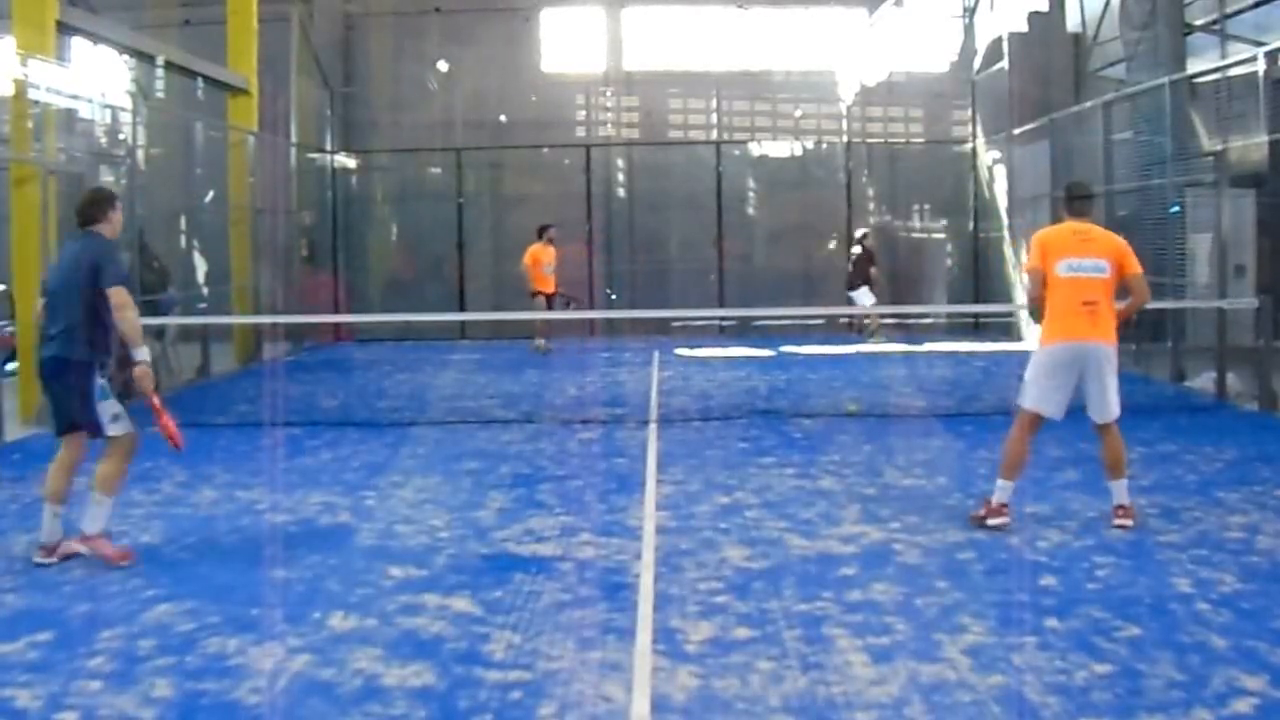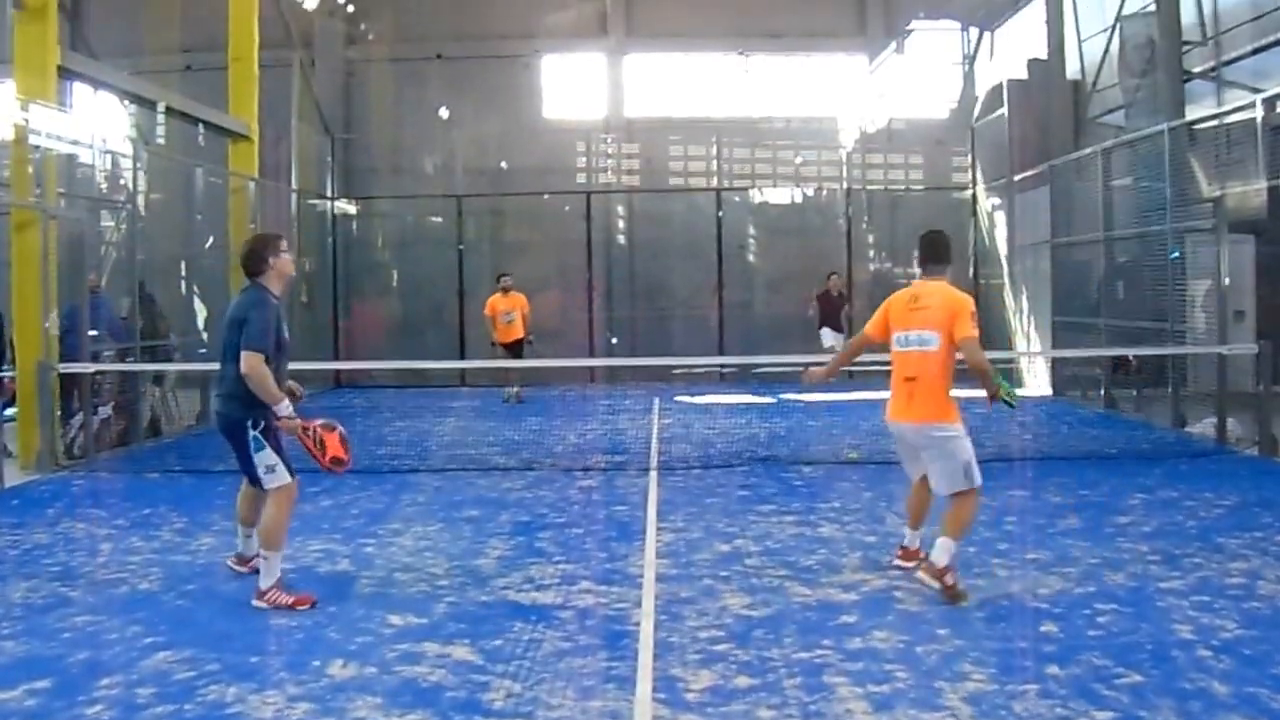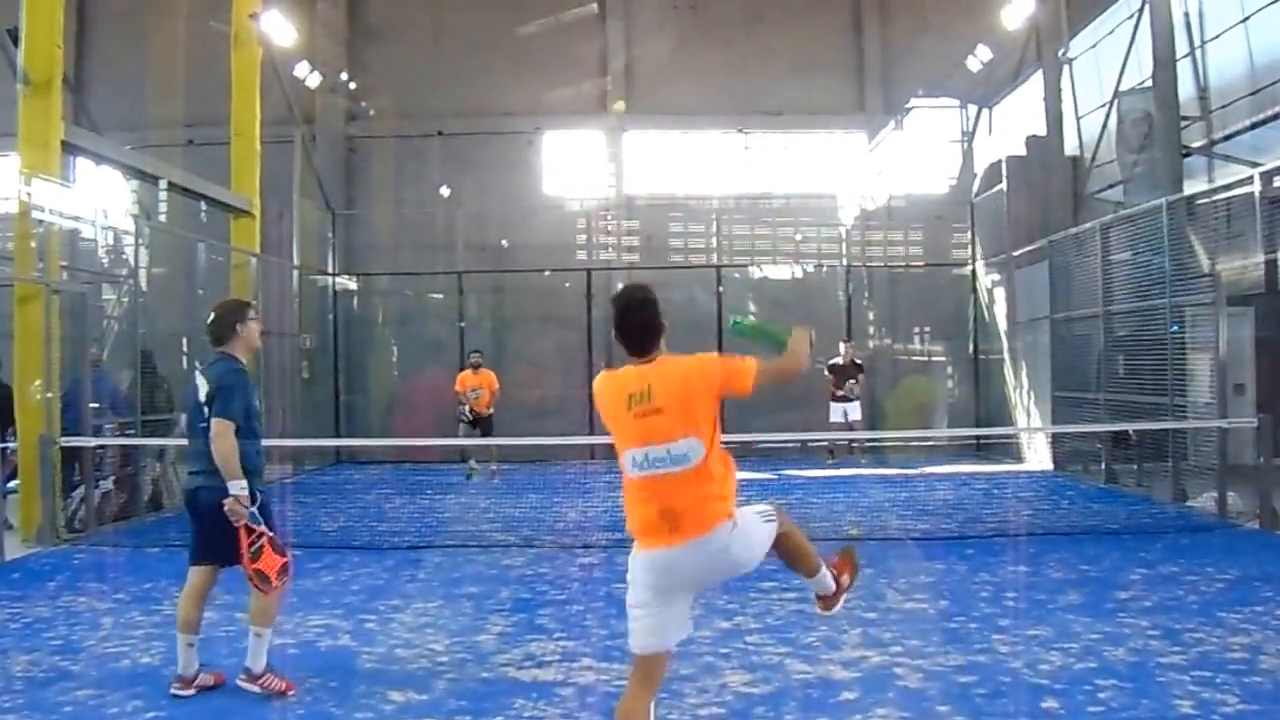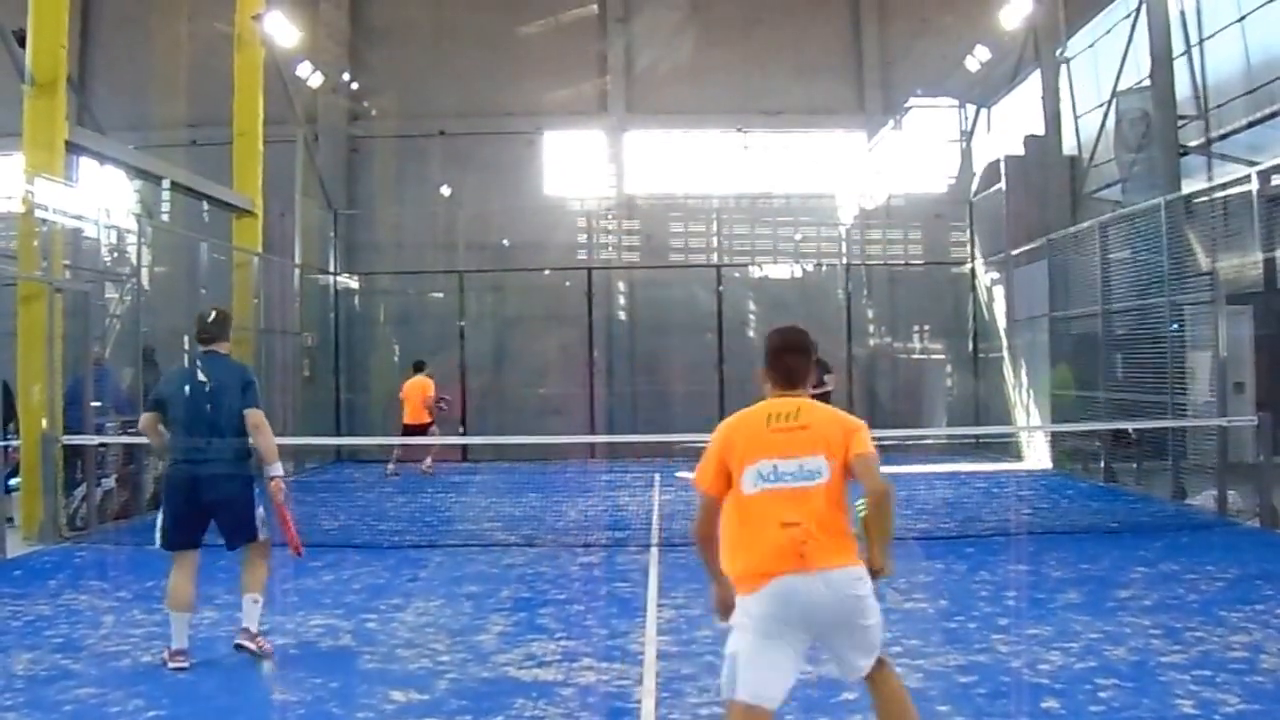
dt=1s
person 1, frame 1
left shoulder: (1044, 238)
right shoulder: (1115, 243)
left elbow: (1035, 294)
right elbow: (1141, 296)
left hip: (1058, 343)
right hip: (1101, 344)
left knee: (1026, 422)
right knee: (1107, 426)
left ankle: (999, 504)
right ankle: (1122, 506)
person 1, frame 2
left shoulder: (896, 301)
right shoulder: (958, 301)
left elbow: (856, 345)
right elbow: (973, 356)
left wrist: (827, 370)
right wrist: (995, 386)
left hip: (897, 415)
right hip: (936, 419)
left knee: (926, 479)
right knee: (966, 495)
left ankle: (910, 549)
right ankle: (937, 566)
person 1, frame 3
left shoulder: (605, 388)
right shoulder: (699, 371)
right elbow: (786, 371)
right wrist: (800, 343)
left hip: (655, 555)
right hip: (716, 538)
left knee: (645, 674)
right knee: (779, 526)
right ankle: (828, 586)
person 1, frame 4
left shoulder: (729, 432)
right shoulder: (843, 425)
left elbow: (703, 527)
right elbow: (878, 489)
left wrist: (721, 585)
right wrist: (877, 554)
left hip: (768, 591)
right hip: (839, 578)
right knee: (876, 670)
person 2, frame 1
left shoulder: (67, 254)
right shoulder: (105, 250)
left elbow: (43, 310)
right elbow: (120, 302)
right wrist: (141, 356)
left hip: (53, 359)
right hip: (82, 362)
left knee: (73, 445)
right knee: (123, 442)
left ankle: (50, 541)
right ankle: (92, 531)
person 2, frame 2
left shoulder: (260, 301)
right shoulder: (261, 306)
right elbow: (251, 367)
left wrist: (283, 384)
right wrist: (284, 409)
left hip: (247, 411)
right hip: (248, 414)
left knee: (258, 483)
right knee: (283, 490)
left ankle: (246, 554)
right ankle: (268, 588)
person 2, frame 3
left shoulder: (206, 374)
right shoulder: (235, 374)
left elbow: (192, 428)
right elbow: (221, 434)
right wrist: (237, 489)
left hip: (200, 488)
right hip: (228, 493)
left knee: (200, 577)
left ankle: (186, 674)
right ankle: (255, 671)
person 2, frame 4
left shoulder: (173, 378)
right shoulder: (240, 374)
left elbow: (147, 424)
right elbow: (257, 424)
right wrist: (275, 472)
left hip: (184, 479)
right hip: (232, 477)
left knee: (184, 561)
right knee: (256, 549)
left ankle: (178, 649)
right ankle: (249, 629)
